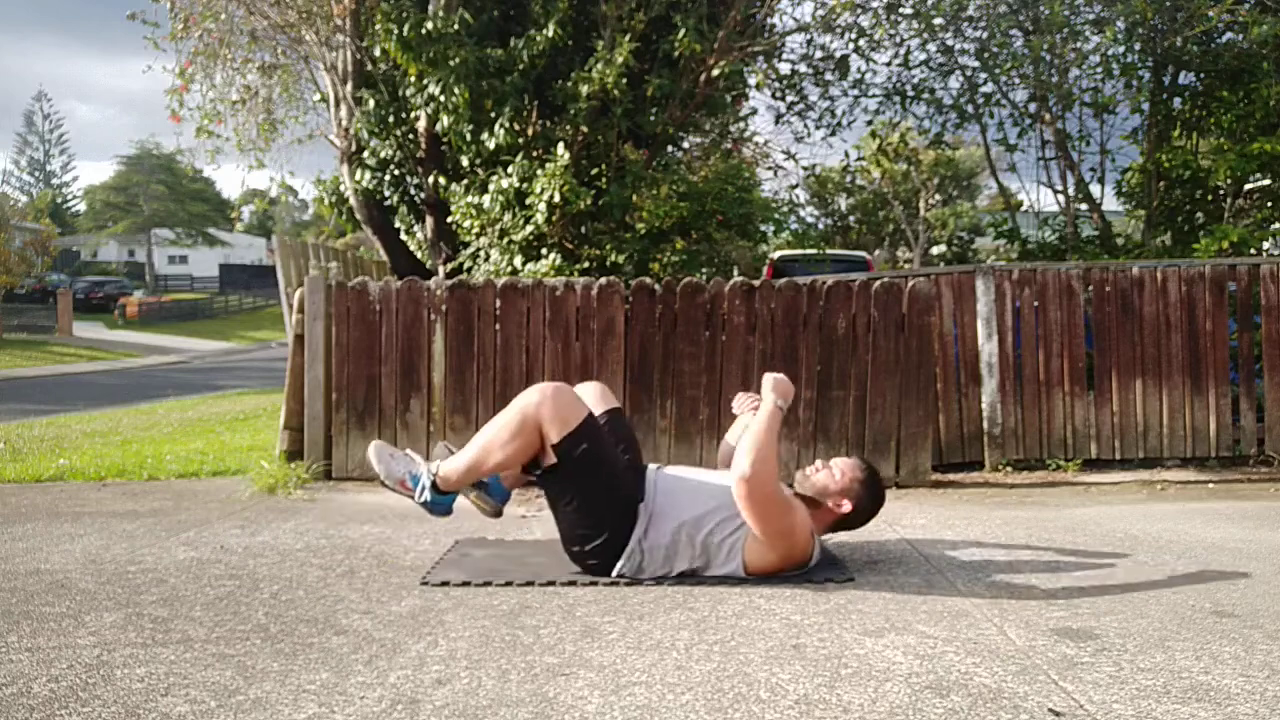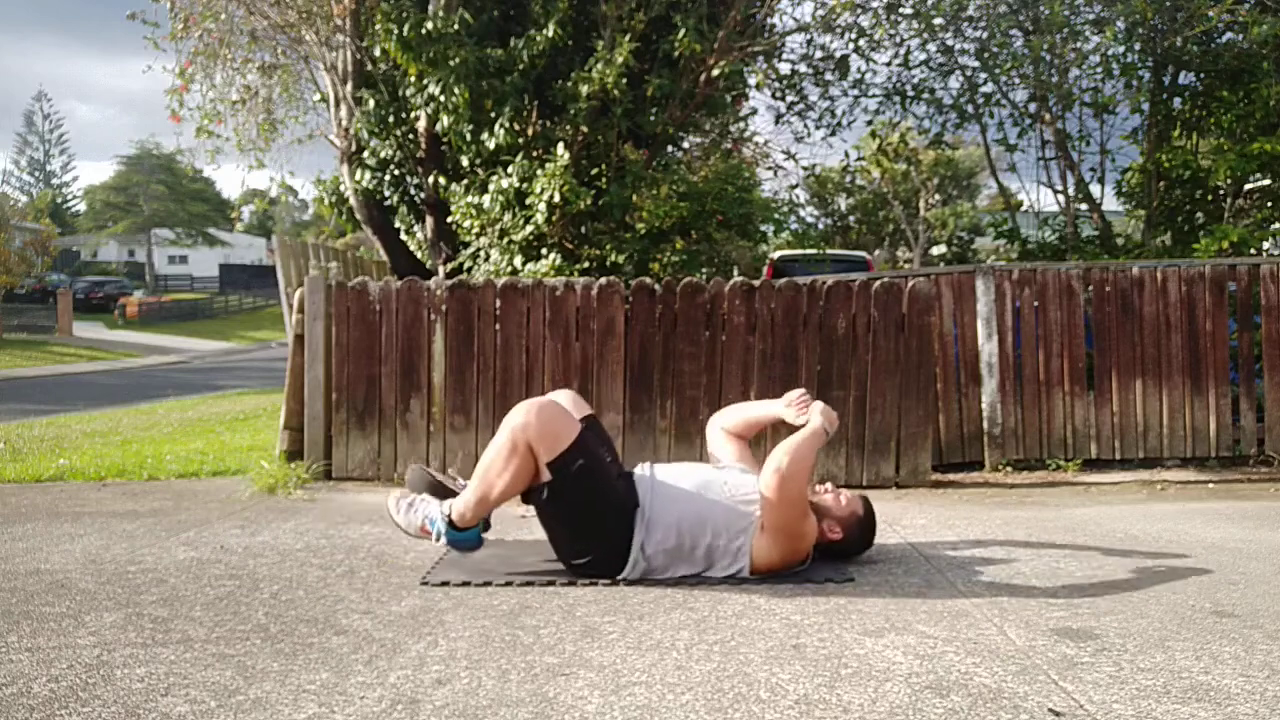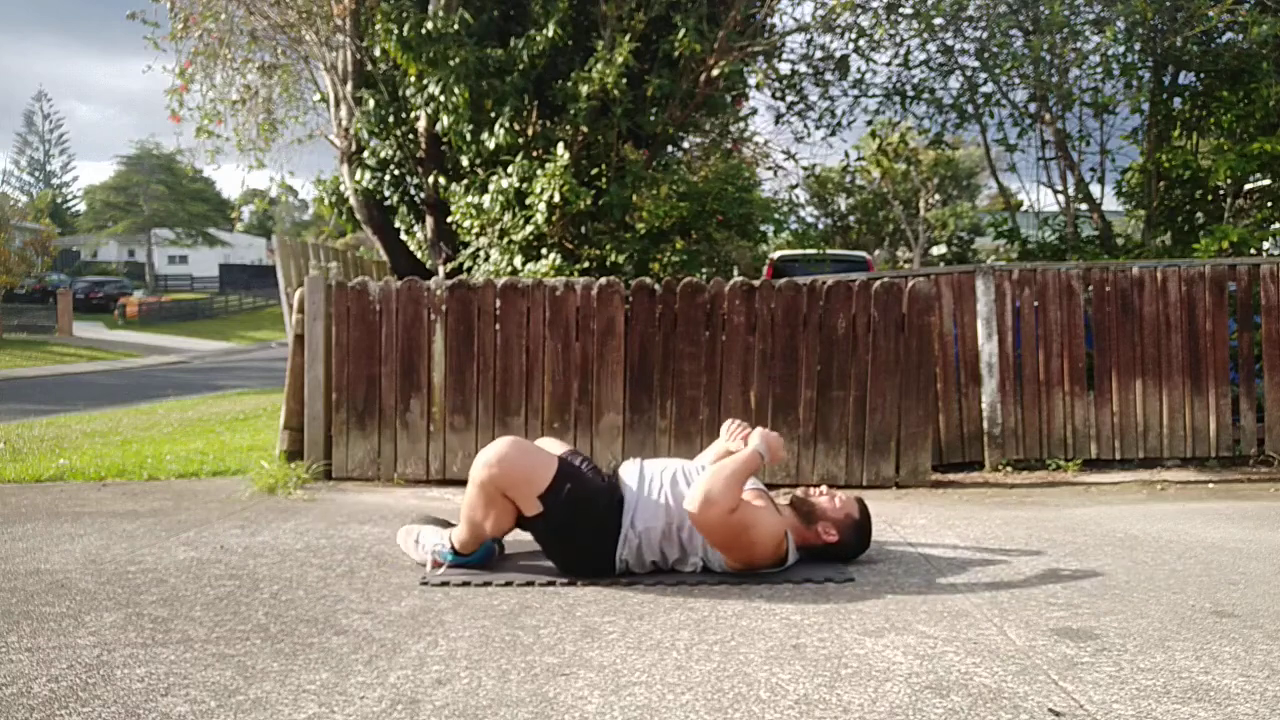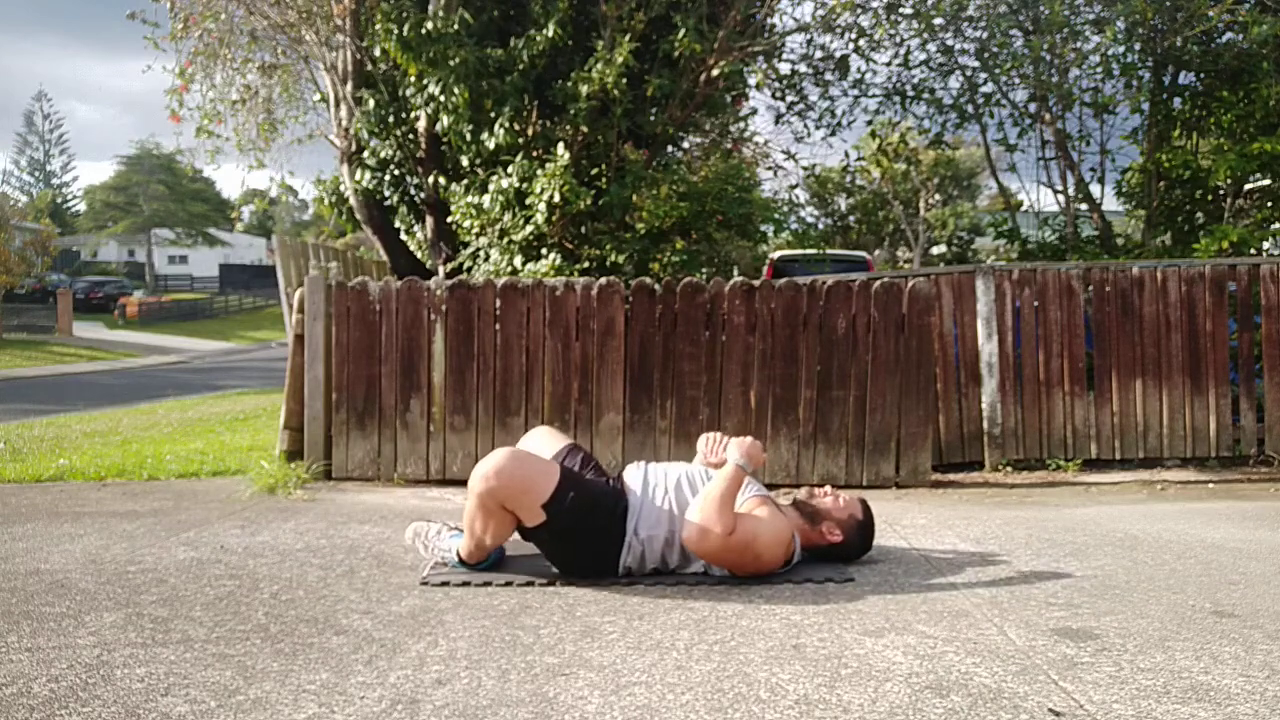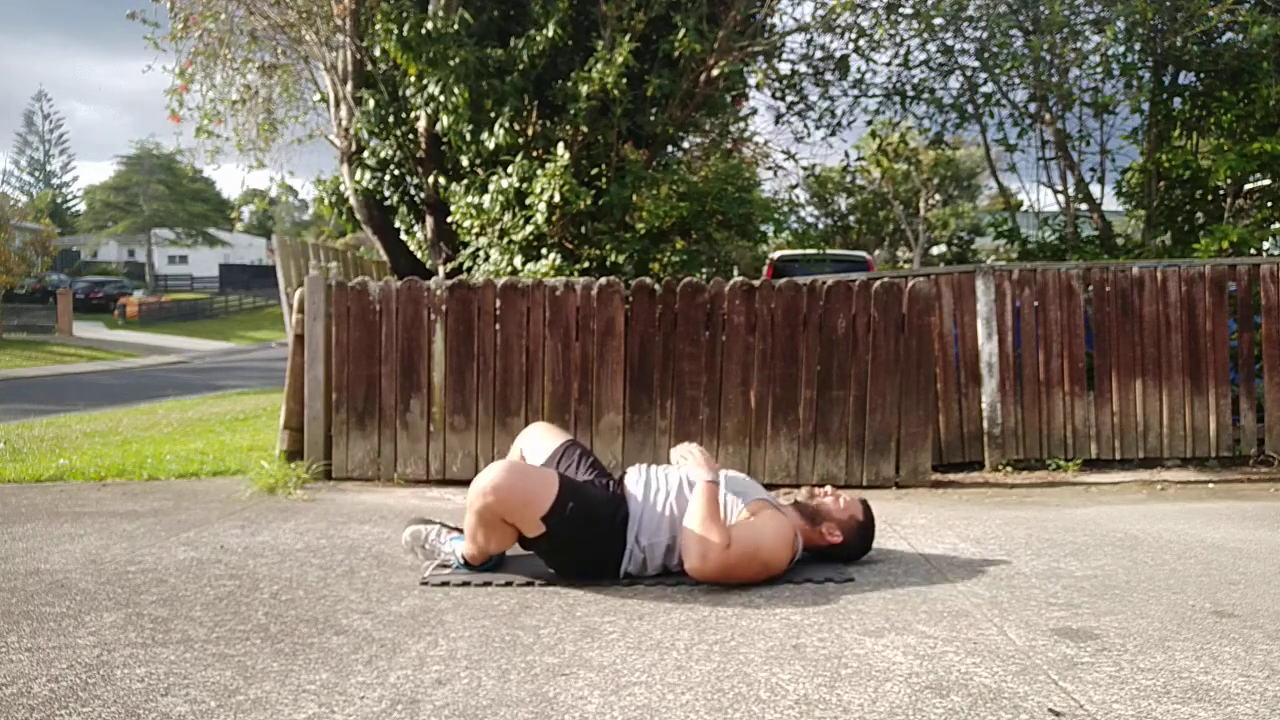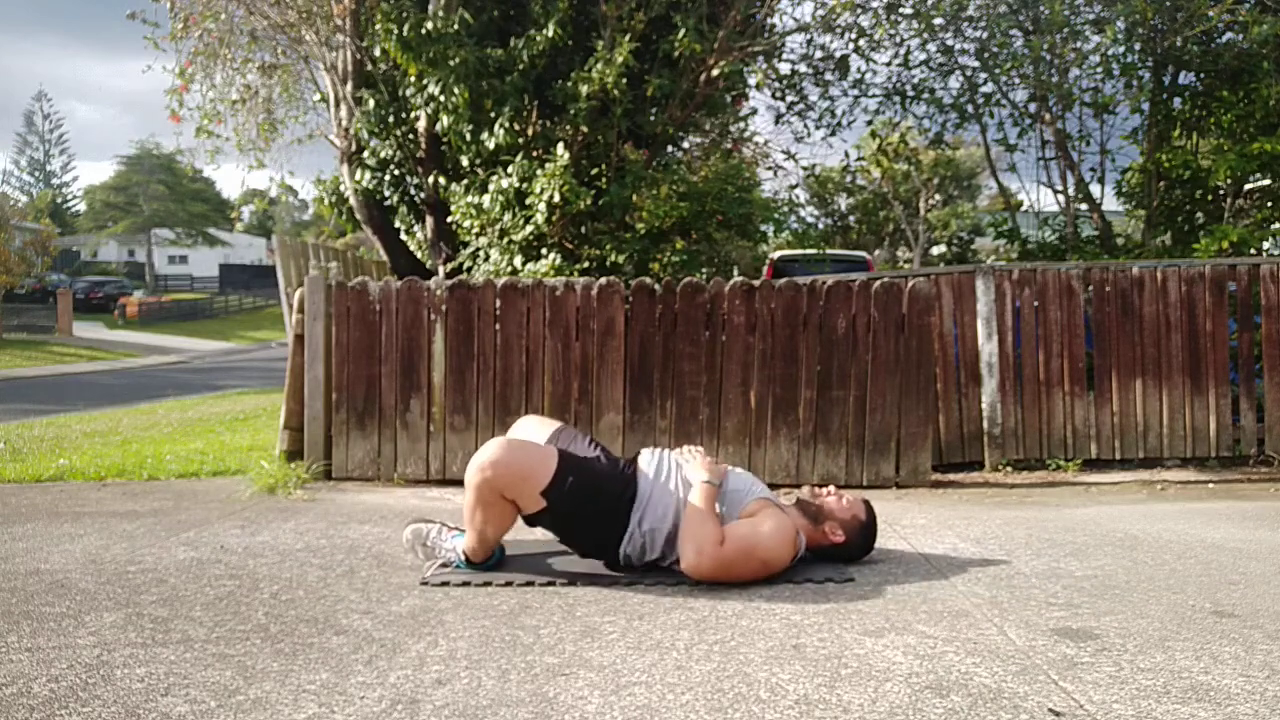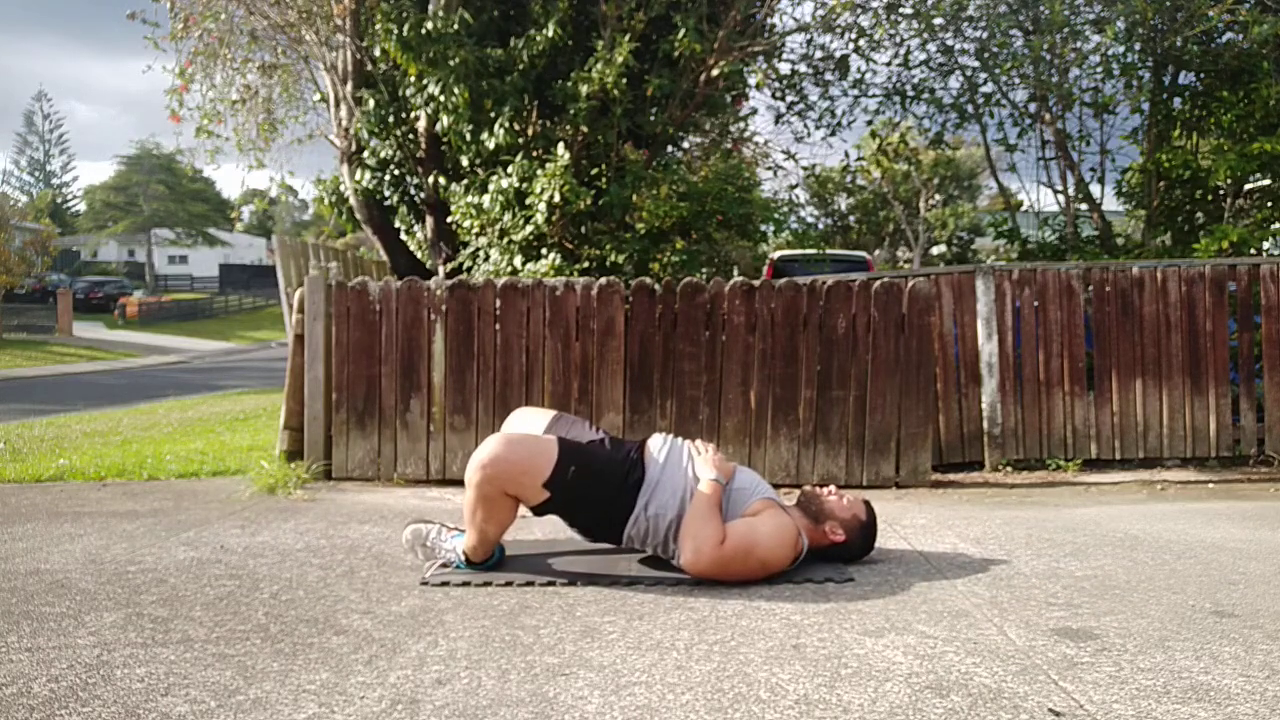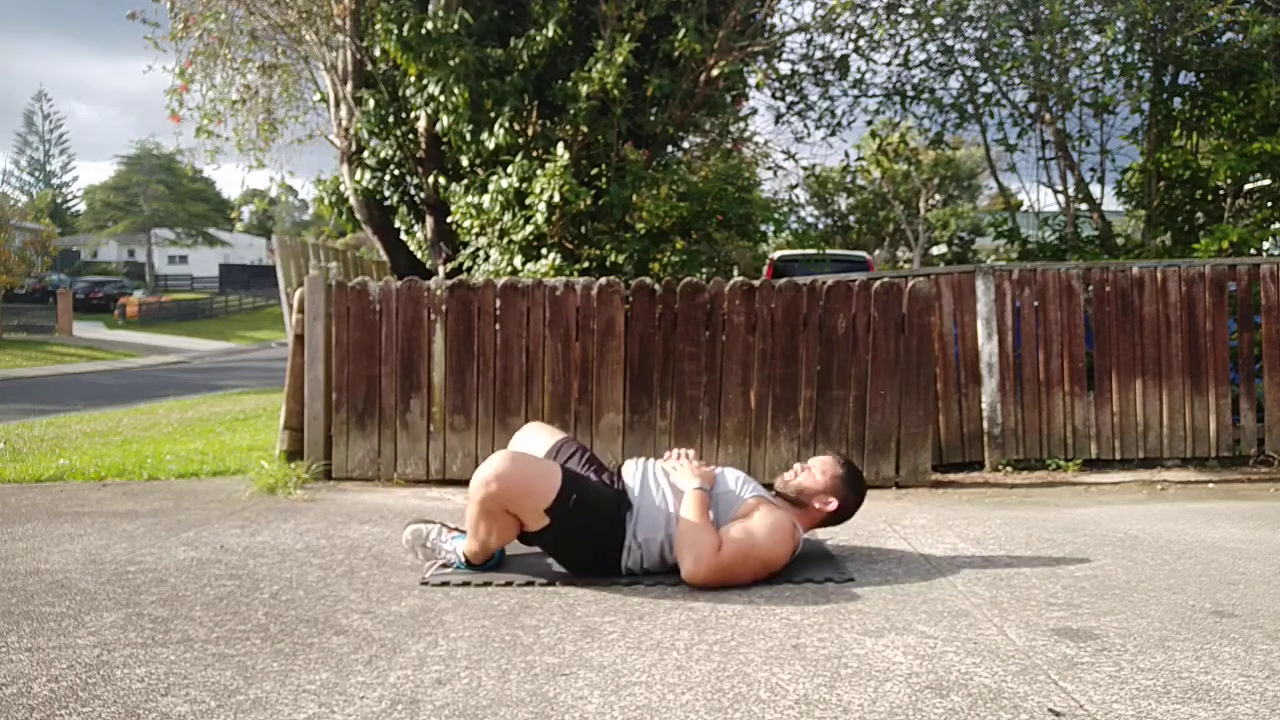
dt=0.4s
person 1, frame 1
left shoulder: (794, 537)
right shoulder: (790, 508)
left elbow: (746, 479)
right elbow: (736, 455)
left wrist: (776, 405)
right wrist: (749, 415)
left hip: (616, 535)
right hip: (640, 495)
left knee: (546, 401)
right knee: (588, 394)
left ankle: (437, 484)
right ankle: (492, 482)
person 1, frame 2
left shoulder: (792, 539)
right shoulder: (758, 491)
left elbow: (781, 477)
right elbow: (721, 426)
left wrist: (819, 427)
right wrist: (783, 409)
left hip: (611, 540)
right hip: (623, 494)
left knee: (534, 417)
right knee: (561, 401)
left ankle: (458, 521)
right ankle: (472, 496)
person 1, frame 3
left shoulder: (767, 536)
right shoulder: (763, 509)
left elbow: (703, 505)
right elbow: (692, 482)
left wrist: (757, 453)
right wrist: (726, 445)
left hip: (603, 534)
right hip: (613, 497)
left knee: (501, 459)
right knee: (540, 449)
left ankle: (462, 548)
right ankle: (480, 531)
person 1, frame 4
left shoulder: (776, 538)
right shoulder: (771, 512)
left elbow: (701, 535)
left wrist: (739, 464)
right wrist: (710, 461)
left hip: (610, 535)
right hip: (616, 495)
left knee: (500, 469)
right knee: (539, 438)
left ankle: (470, 553)
right ankle: (481, 532)
person 1, frame 5
left shoulder: (779, 539)
right shoulder: (769, 511)
left elbow: (703, 558)
left wrist: (706, 477)
right wrist: (691, 467)
left hip: (609, 536)
right hip: (614, 496)
left knee: (498, 485)
right knee: (536, 434)
left ankle: (470, 554)
right ankle: (486, 530)
person 1, frame 6
left shoulder: (780, 538)
right shoulder: (773, 511)
left elbow: (698, 558)
left wrist: (705, 480)
right wrist: (703, 470)
left hip: (615, 514)
right hip: (624, 477)
left knee: (496, 460)
right knee: (528, 428)
left ankle: (473, 552)
right ankle: (482, 528)
person 1, frame 7
left shoulder: (781, 539)
right shoulder: (777, 515)
left elbow: (697, 556)
left wrist: (712, 479)
right wrist: (715, 472)
left hip: (620, 495)
left knee: (495, 457)
right knee: (522, 422)
left ankle: (473, 552)
right ankle: (482, 530)
person 1, frame 8
left shoulder: (777, 531)
right shoulder: (767, 505)
left elbow: (697, 565)
left wrist: (695, 486)
right wrist: (695, 474)
left hip: (610, 531)
right hip: (616, 488)
left knee: (500, 473)
right knee: (531, 436)
left ankle: (471, 554)
right ankle: (484, 533)
